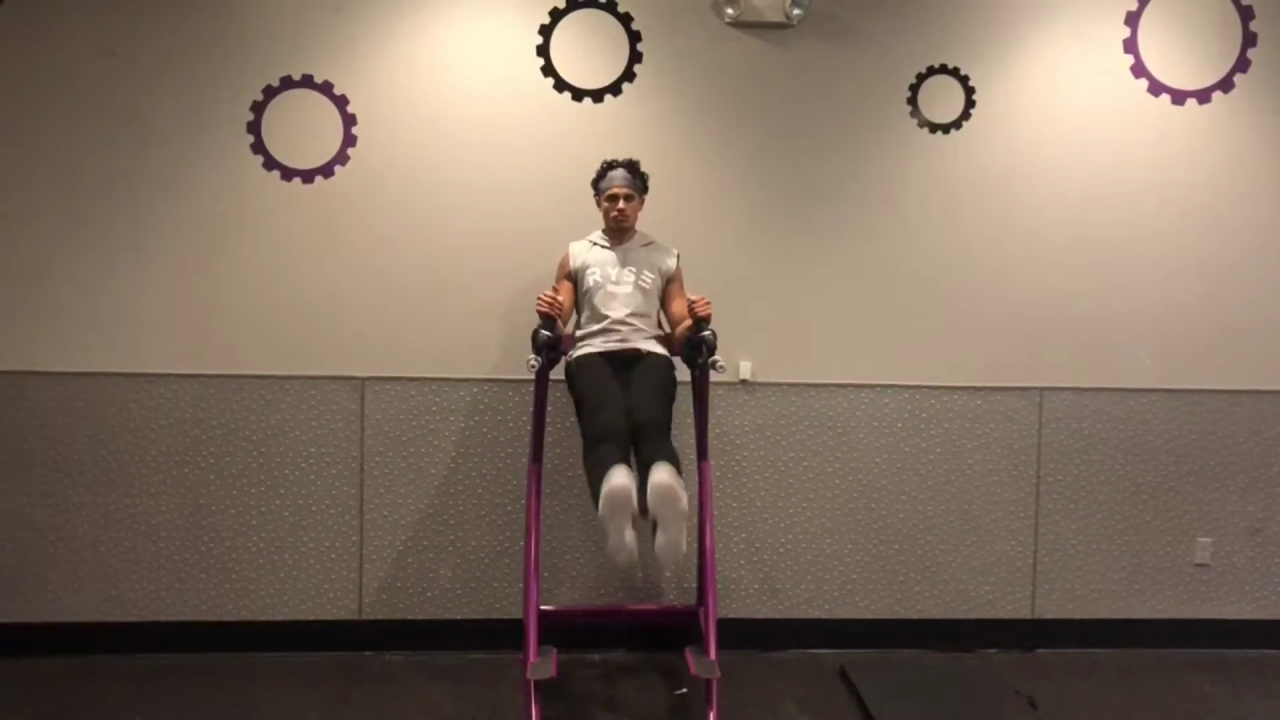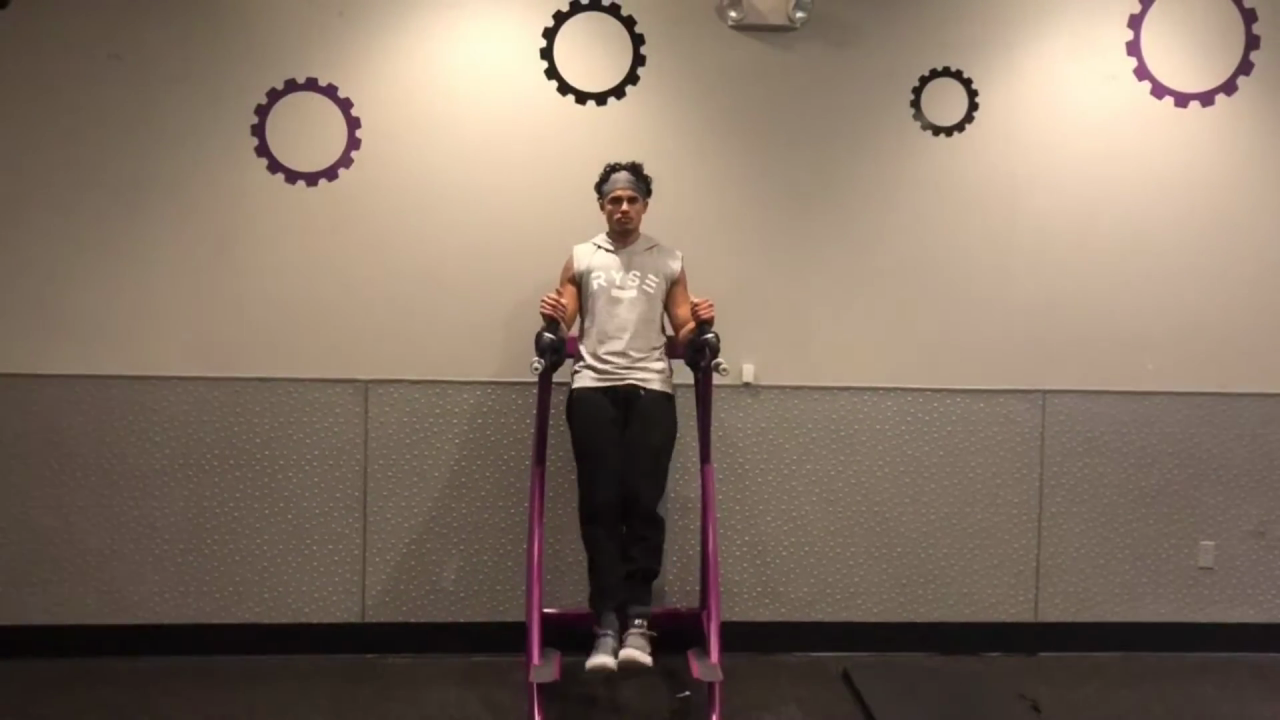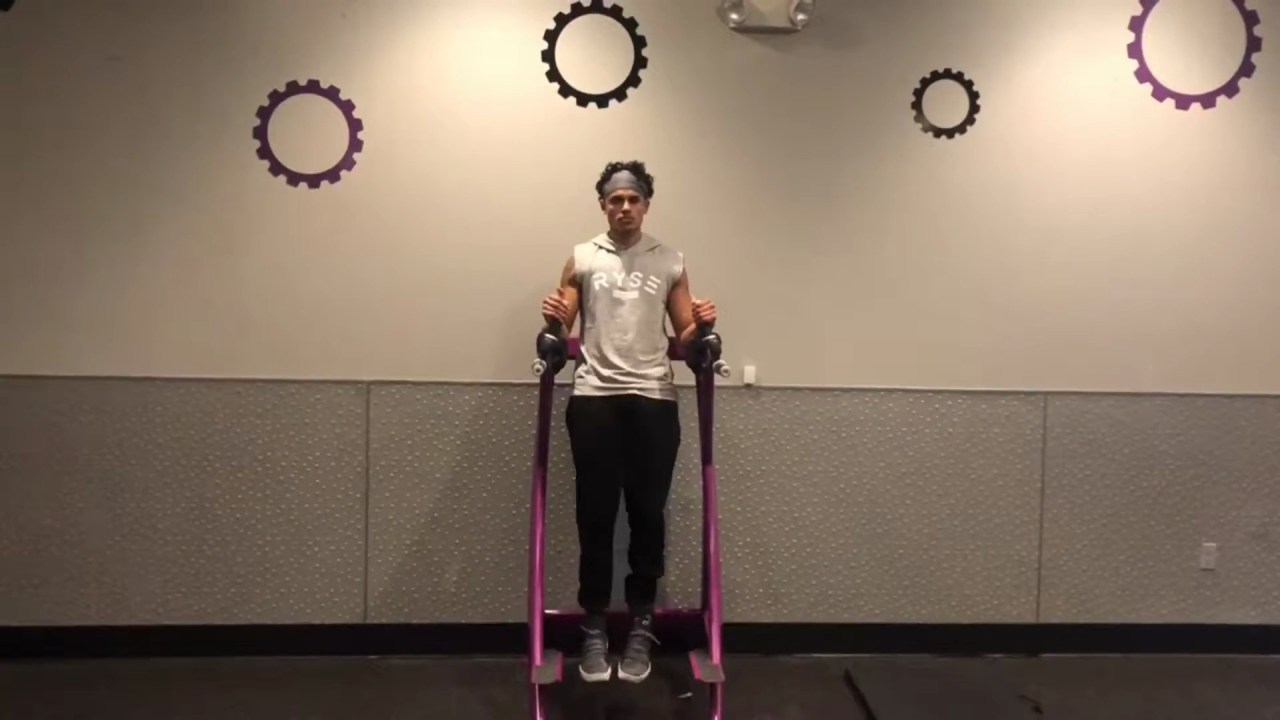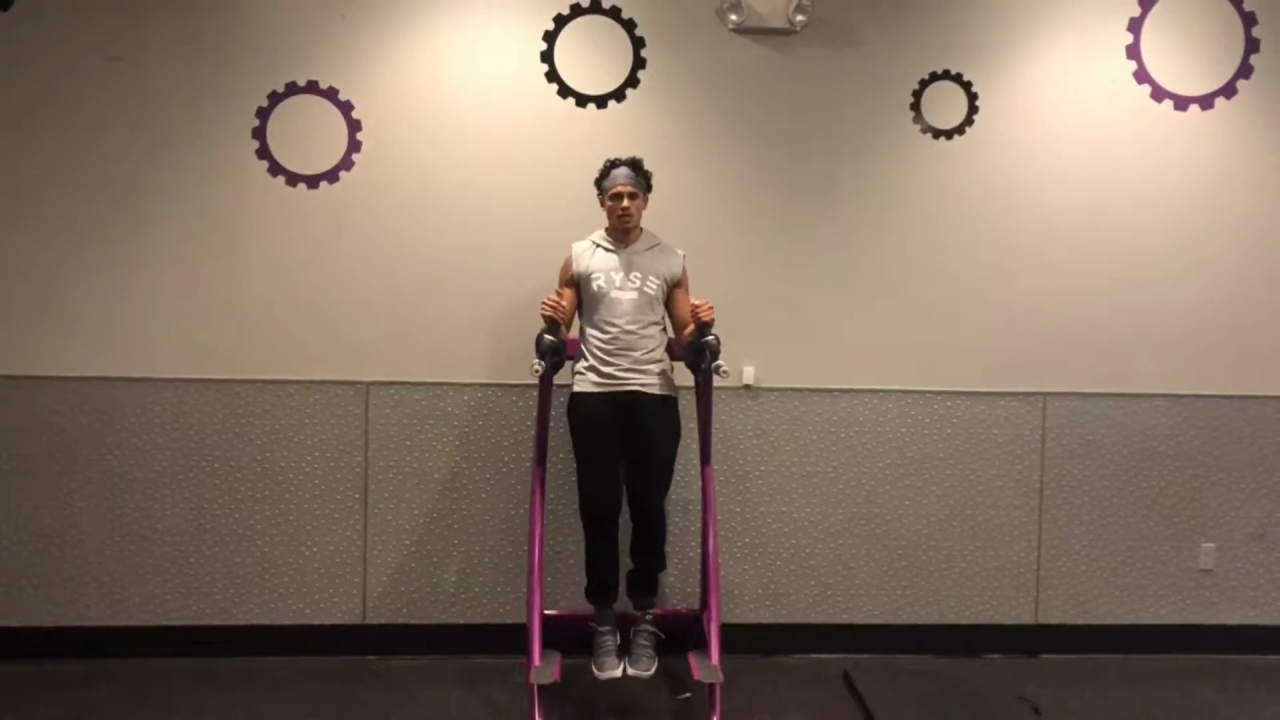
dt=0.4s
person 1, frame 1
left shoulder: (664, 258)
right shoulder: (577, 254)
left elbow: (680, 331)
right elbow: (559, 325)
left wrist: (696, 318)
right wrist: (550, 316)
left hip: (648, 354)
right hip: (592, 355)
left knee: (650, 423)
right knee: (605, 428)
left ankle: (663, 503)
right ankle: (617, 507)
person 1, frame 2
left shoulder: (669, 261)
right shoulder: (580, 258)
left elbow: (682, 336)
right elbow: (562, 333)
left wrist: (700, 322)
right wrist: (552, 320)
left hip: (651, 388)
right hip: (593, 387)
left knee: (642, 502)
right knee: (600, 503)
left ankle: (637, 618)
right ankle: (606, 622)
person 1, frame 3
left shoulder: (671, 262)
right shoulder: (581, 259)
left elbow: (684, 337)
right elbow: (563, 333)
left wrist: (702, 324)
right wrist: (553, 320)
left hip: (653, 397)
right hip: (594, 396)
left knee: (647, 512)
right knee: (596, 512)
left ankle: (640, 624)
right ankle: (594, 626)
person 1, frame 4
left shoulder: (670, 260)
right shoulder: (579, 257)
left elbow: (683, 338)
right elbow: (562, 330)
left wrist: (701, 325)
right wrist: (552, 322)
left hip: (653, 395)
right hip: (594, 394)
left knee: (648, 508)
right knee: (600, 510)
left ankle: (644, 619)
right ankle: (604, 623)
